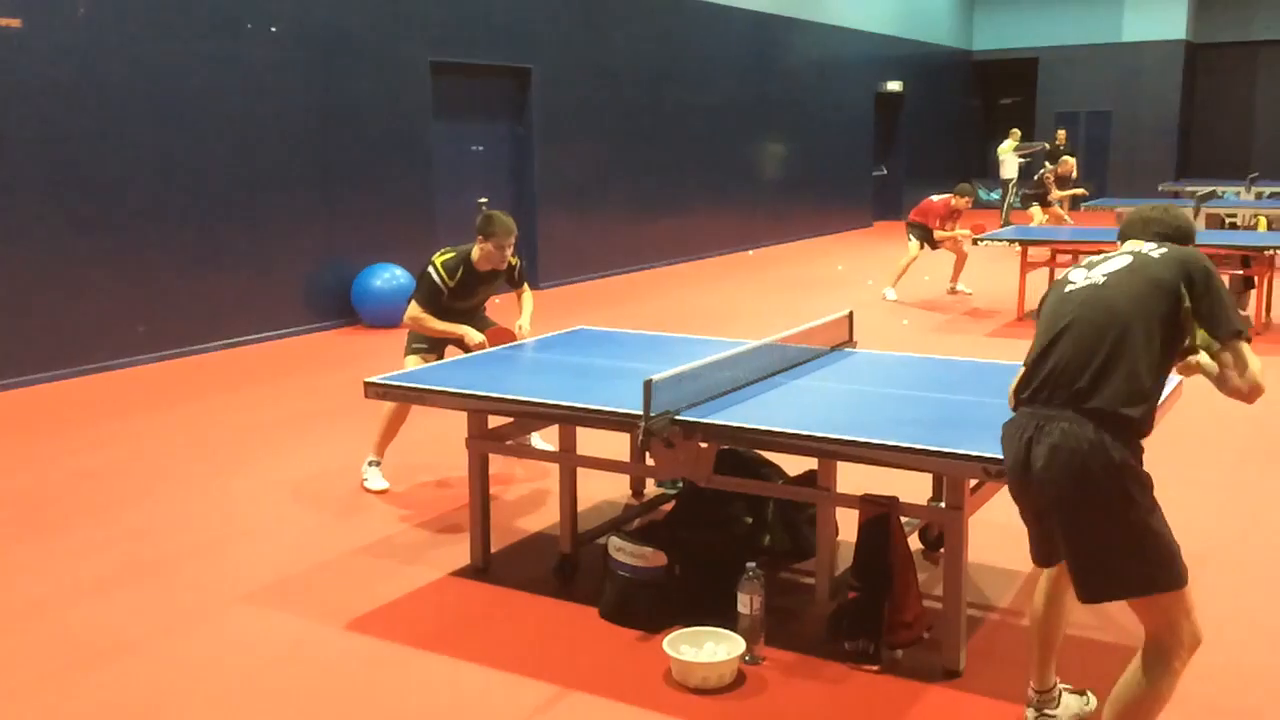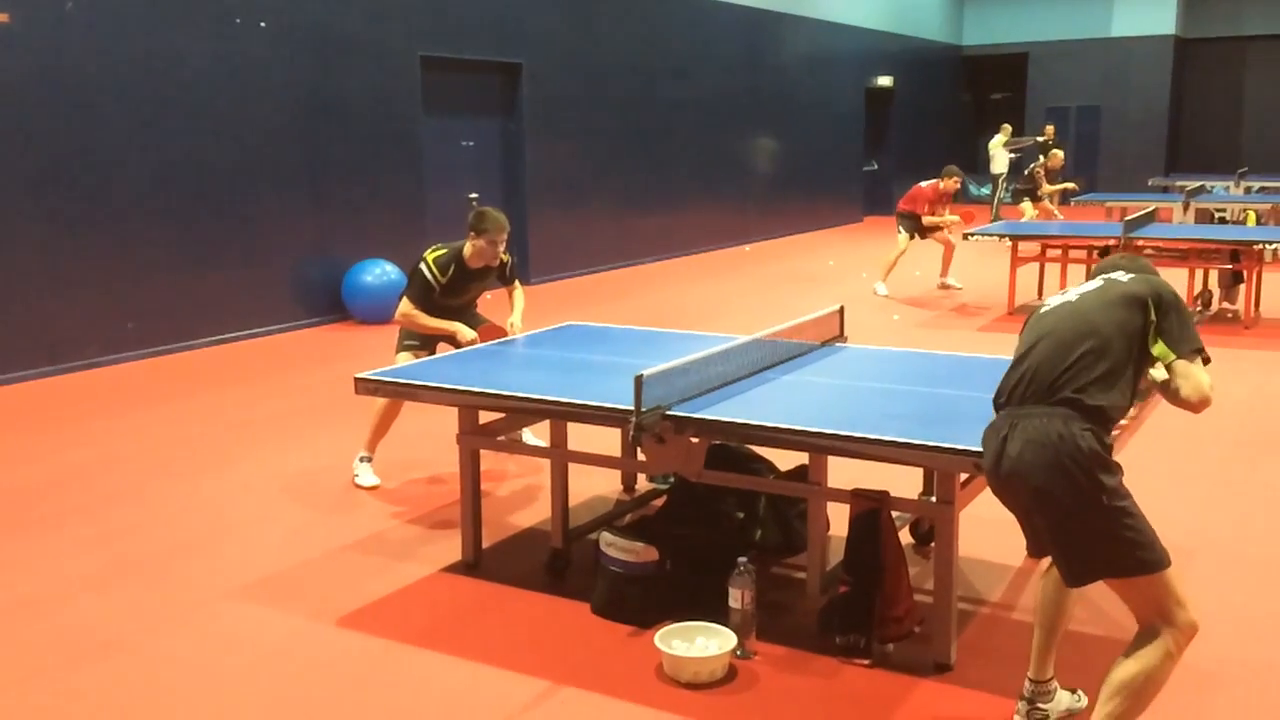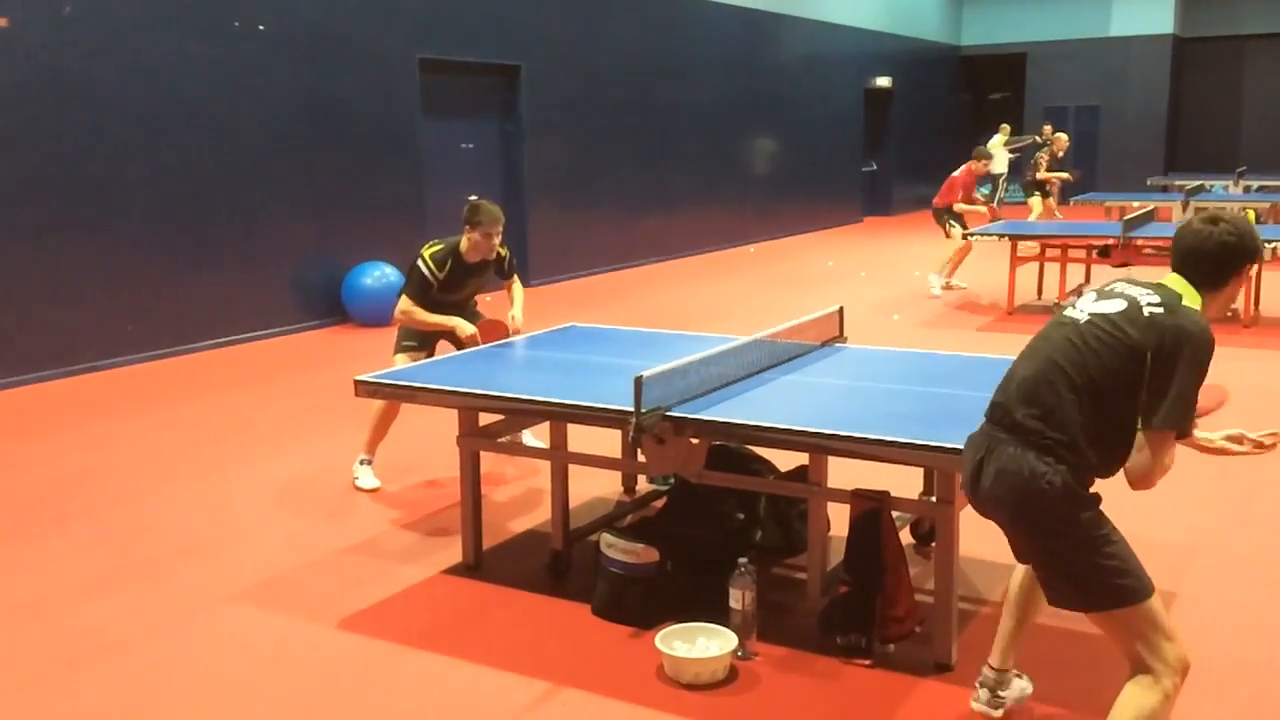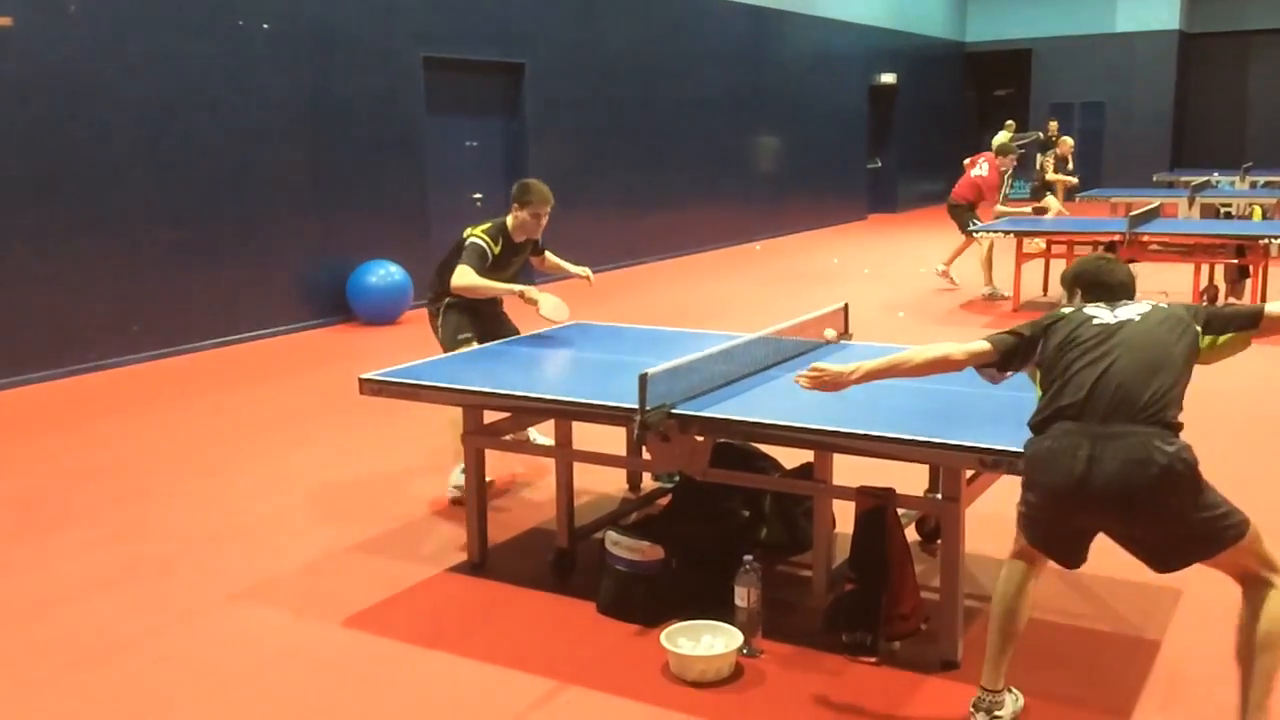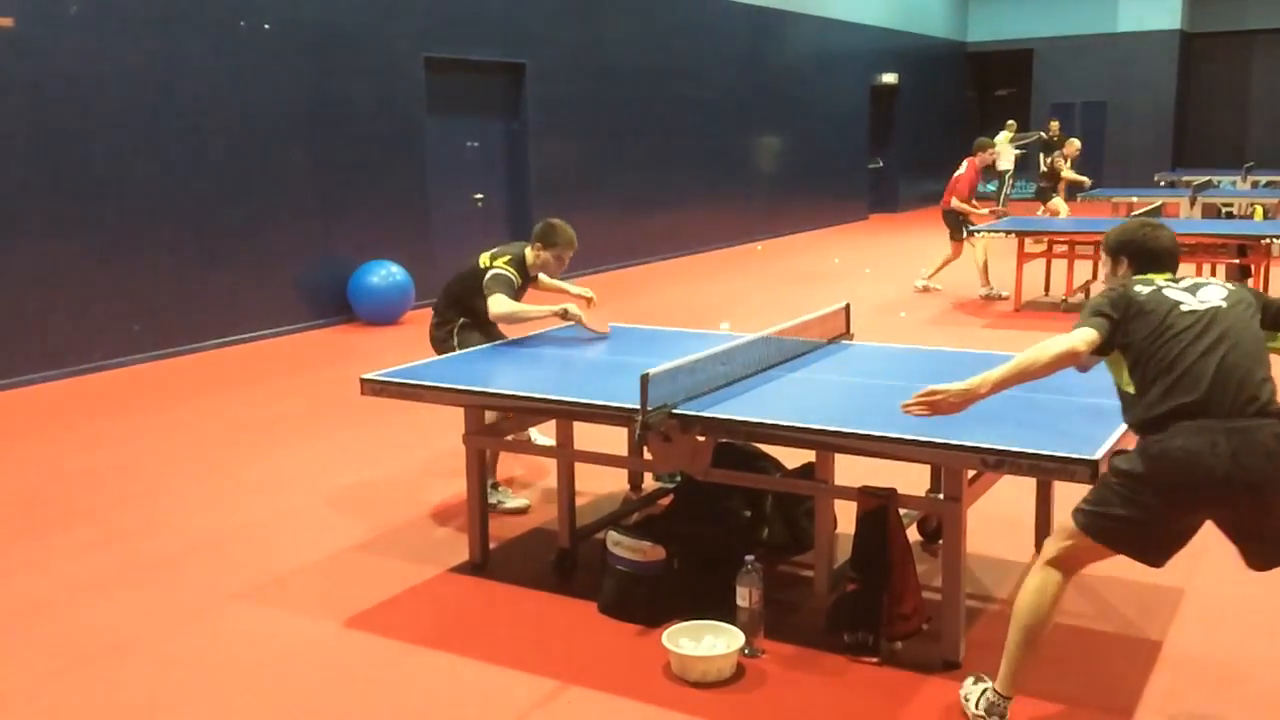
dt=0.7s
person 1, frame 1
left shoulder: (1076, 273)
right shoulder: (1186, 264)
right elbow: (1247, 384)
right wrist: (1197, 360)
left hip: (1023, 443)
right hip: (1091, 453)
left knee: (1061, 564)
right knee: (1174, 638)
person 1, frame 2
left shoulder: (1055, 303)
right shoulder: (1152, 290)
right elbow: (1196, 394)
right wrist: (1154, 375)
left hip: (1002, 446)
right hip: (1062, 450)
left knee: (1068, 551)
right knee: (1171, 626)
person 1, frame 3
left shoulder: (1117, 290)
right shoulder: (1187, 330)
right elbow: (1142, 471)
left wrist: (1200, 438)
right wrist: (1190, 436)
left hip: (985, 456)
right hip: (1038, 479)
left knee: (1046, 544)
right knee: (1163, 665)
person 1, frame 4
left shoulder: (1056, 324)
right shoulder: (1181, 317)
left elbow: (956, 354)
left wrist: (853, 373)
left hip: (1058, 458)
right hip: (1148, 464)
left knee: (1026, 557)
person 1, frame 5
left shoulder: (1120, 298)
right shoulder: (1236, 294)
left elbow: (1075, 346)
left wrist: (977, 388)
left hip: (1173, 456)
left knee: (1056, 559)
person 2, frame 1
left shoulder: (509, 262)
right shoulder: (446, 267)
left elbow: (524, 291)
right elbow: (412, 318)
left wrist: (524, 318)
right wrist: (461, 332)
left hip: (472, 319)
right hip: (431, 323)
left ankle: (524, 433)
right ankle: (374, 462)
person 2, frame 2
left shoulder: (500, 259)
right shoulder: (438, 263)
left elbow: (515, 288)
right elbow: (403, 314)
left wrist: (516, 315)
right wrist: (454, 329)
left hip: (463, 315)
right hip: (422, 320)
left ankle: (515, 429)
right ankle: (364, 458)
person 2, frame 3
left shoulder: (498, 254)
right shoulder: (434, 259)
left elbow: (513, 282)
right elbow: (403, 313)
left wrist: (516, 309)
right wrist: (453, 324)
left hip: (462, 313)
right hip: (422, 317)
left ankle: (515, 432)
right ankle: (365, 460)
person 2, frame 4
left shoulder: (529, 236)
right shoulder: (484, 239)
left elbow: (540, 259)
right elbow: (460, 283)
left wrist: (571, 269)
right wrist: (516, 288)
left hip: (486, 306)
right hip: (452, 305)
left ankle: (521, 430)
right ankle: (461, 471)
person 2, frame 5
left shoulder: (525, 257)
right shoulder: (504, 268)
left elbow: (531, 278)
right elbow: (499, 312)
left wrist: (568, 289)
right wrist: (556, 310)
left hip: (476, 323)
right hip: (453, 328)
left ankle: (521, 432)
right ankle: (486, 487)
